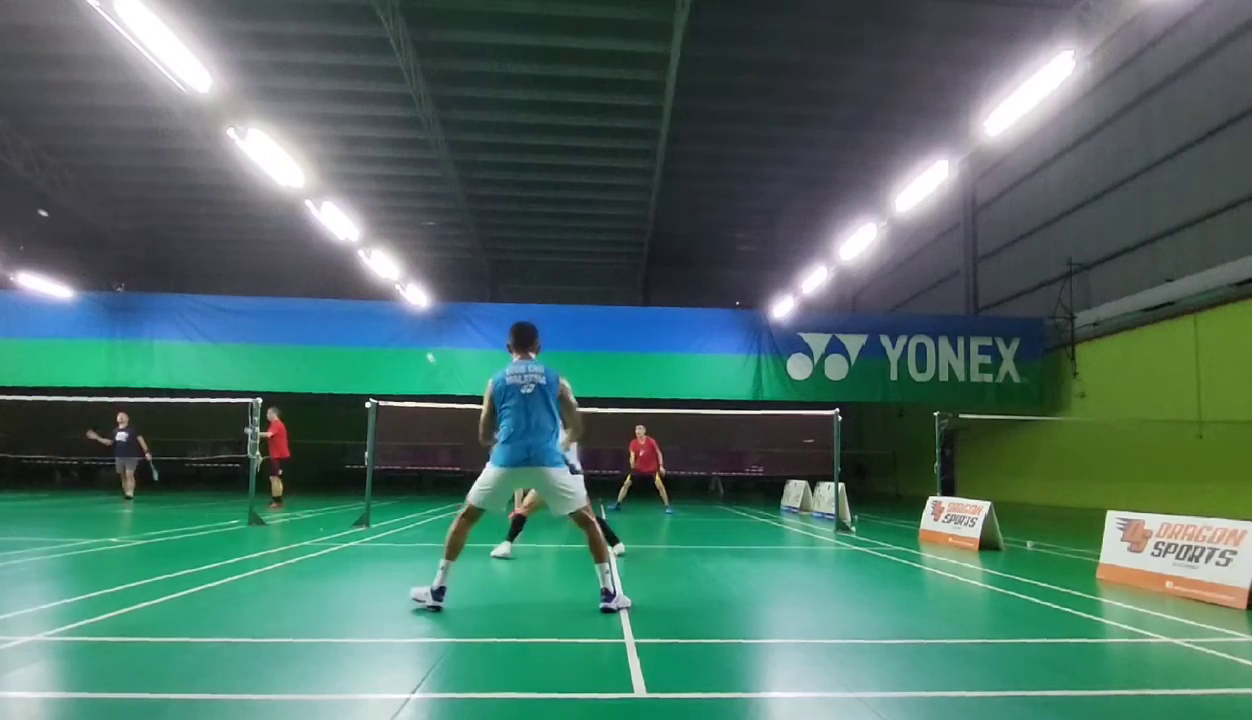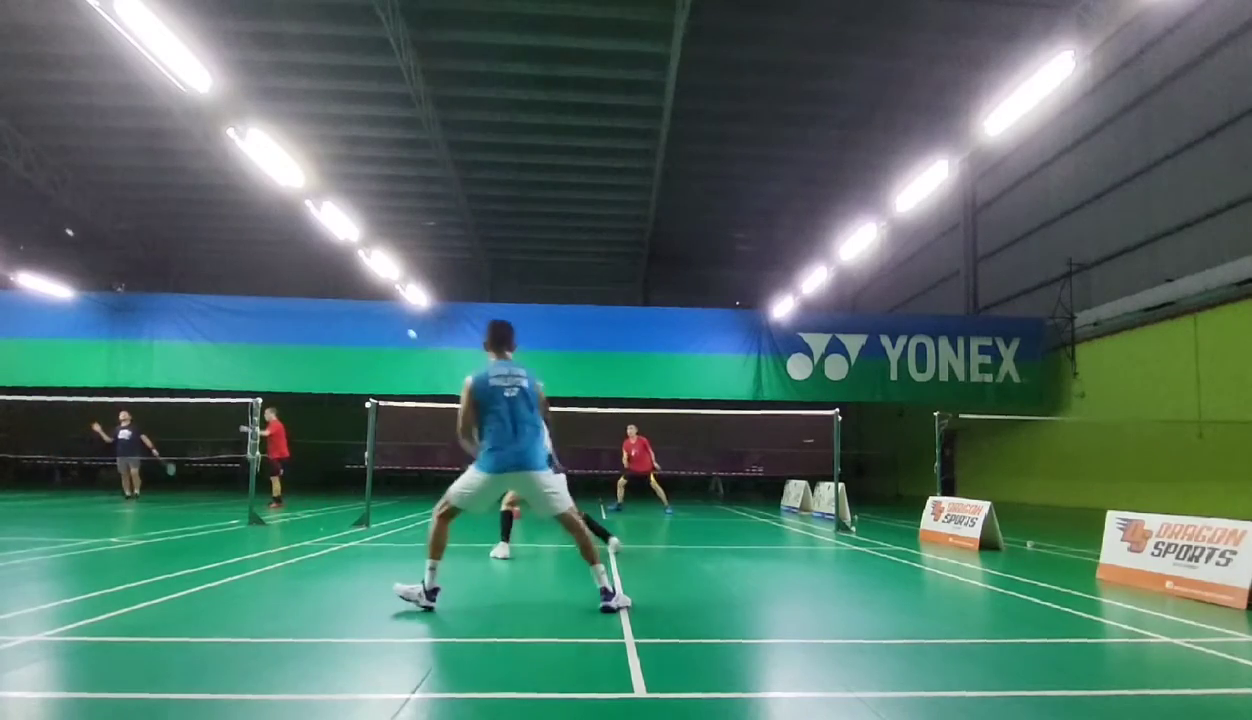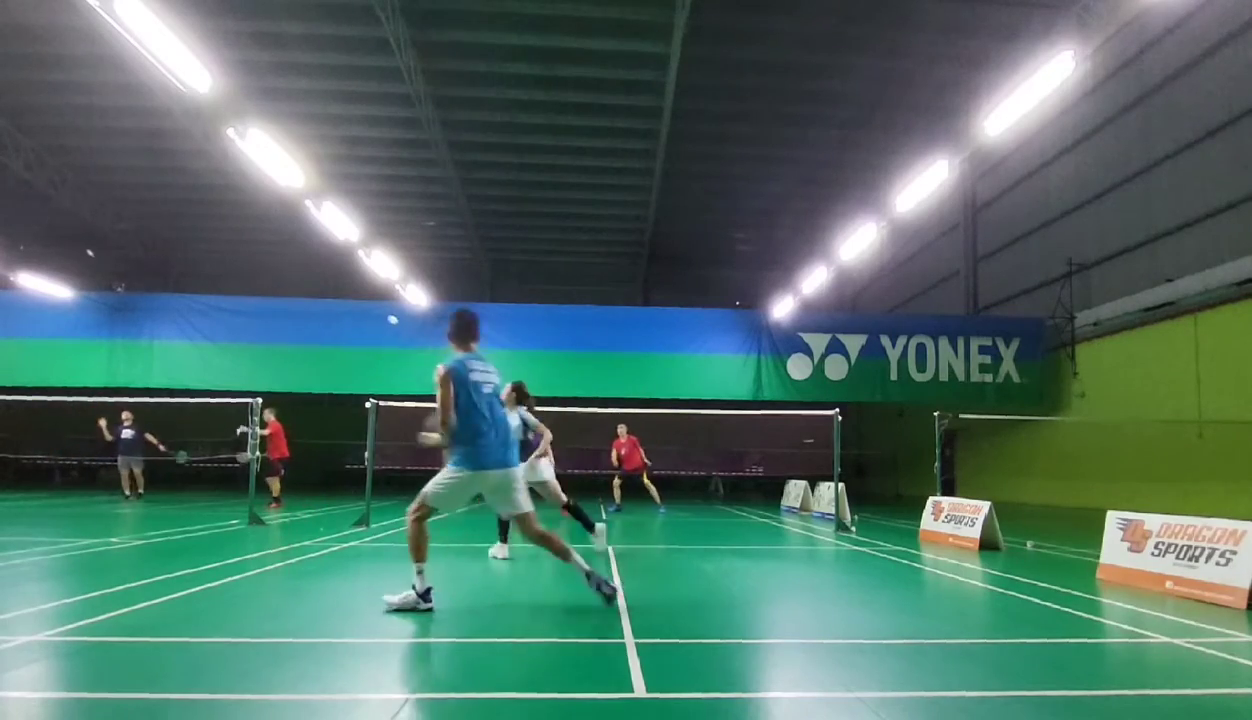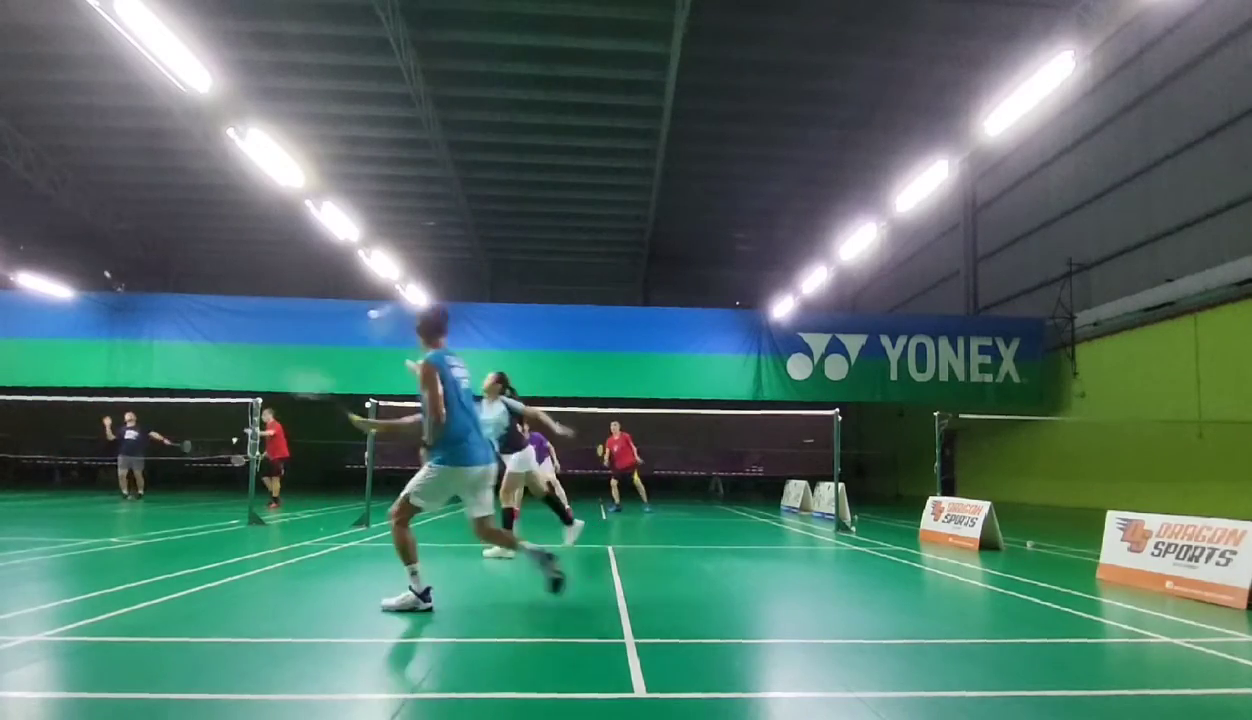
dt=0.1s
person 1, frame 1
left shoulder: (496, 382)
right shoulder: (555, 380)
left elbow: (484, 437)
right elbow: (575, 428)
right wrist: (568, 439)
left hip: (506, 462)
right hip: (547, 462)
left knee: (465, 519)
right knee: (588, 521)
left ankle: (437, 589)
right ankle: (609, 593)
person 1, frame 2
left shoulder: (476, 380)
right shoulder: (533, 381)
left elbow: (465, 433)
left wrist: (477, 451)
left hip: (494, 467)
right hip: (534, 466)
left knee: (443, 516)
right knee: (575, 525)
left ankle: (429, 589)
right ankle: (607, 591)
person 1, frame 3
left shoulder: (448, 370)
right shoulder: (490, 369)
left elbow: (446, 422)
left wrist: (447, 443)
right wrist: (438, 439)
left hip: (469, 464)
right hip: (506, 463)
left knee: (416, 516)
right knee: (532, 530)
left ankle: (421, 592)
right ankle: (592, 577)
person 1, frame 4
left shoulder: (427, 365)
right shoulder: (457, 363)
left elbow: (437, 416)
left wrist: (428, 443)
right wrist: (388, 424)
left hip: (451, 461)
right hip: (483, 459)
left knee: (399, 517)
right knee: (485, 530)
left ankle: (419, 593)
right ankle: (540, 557)
